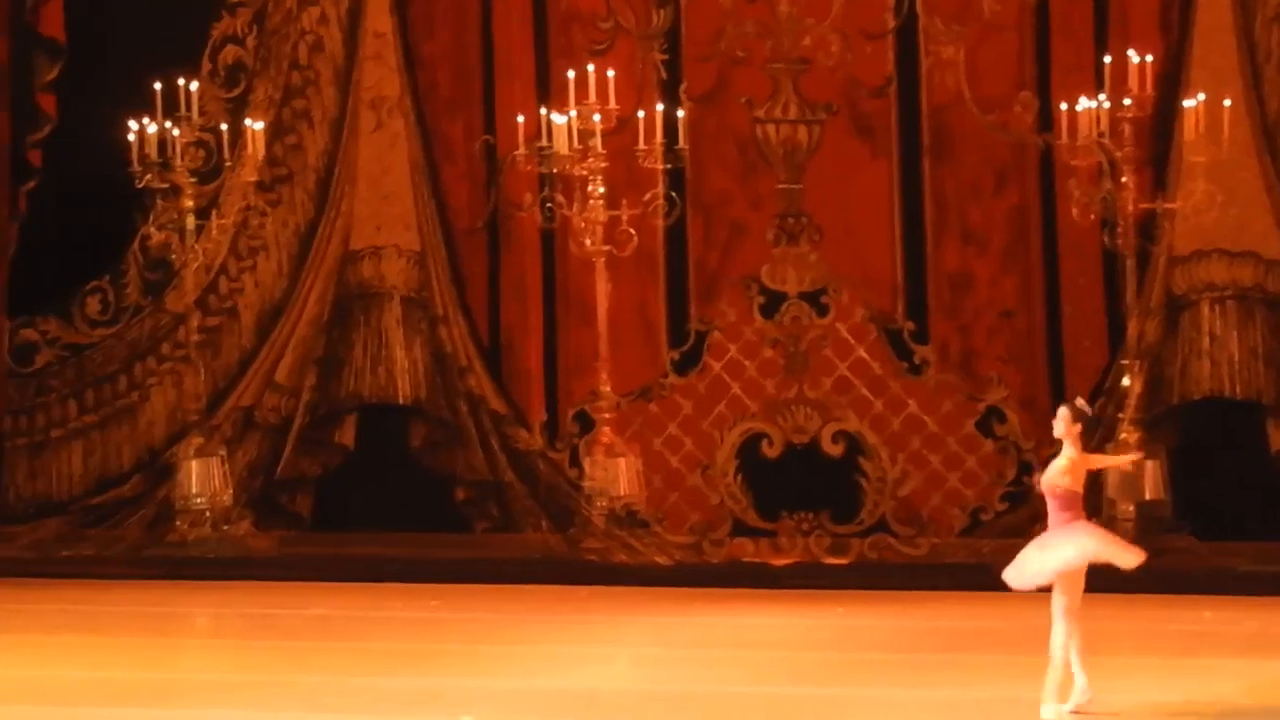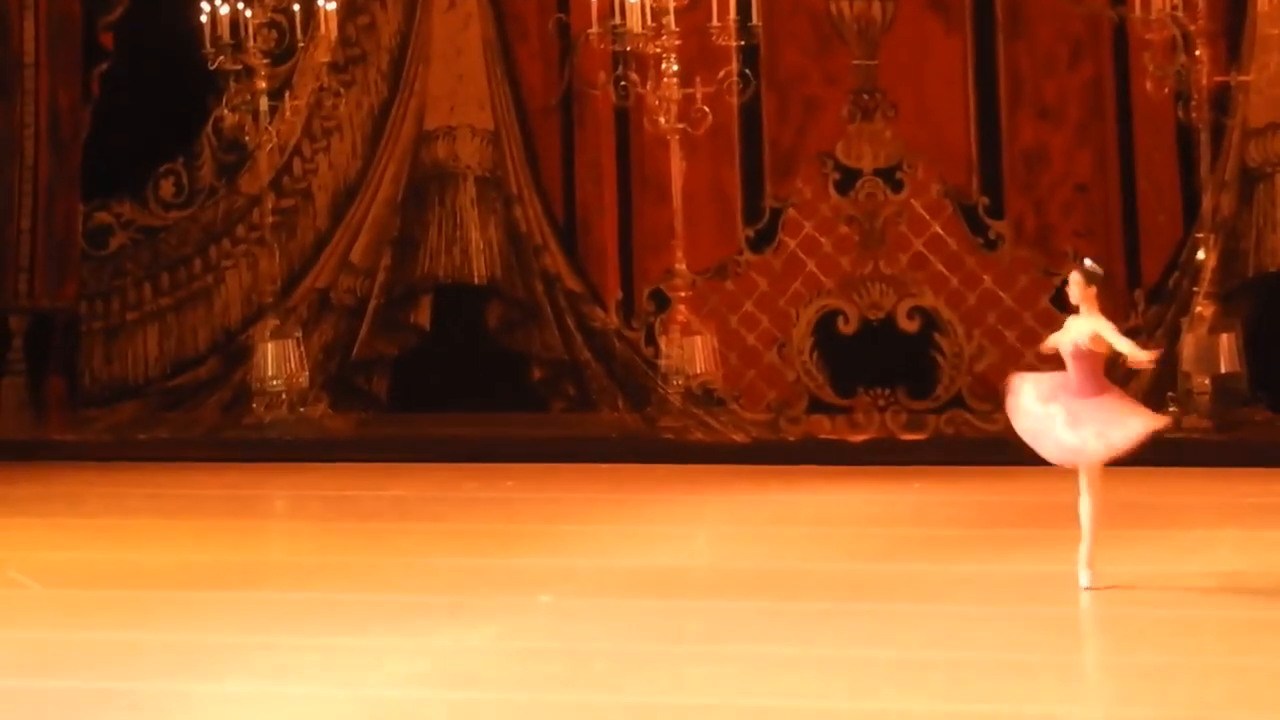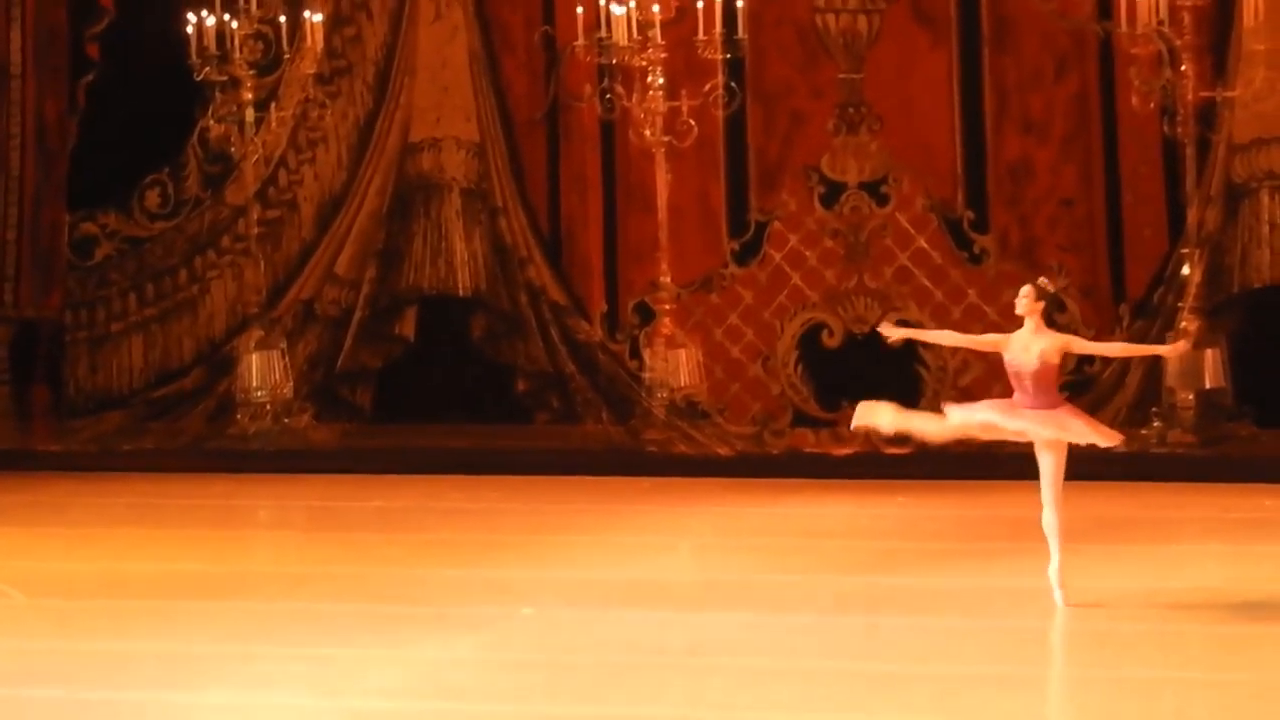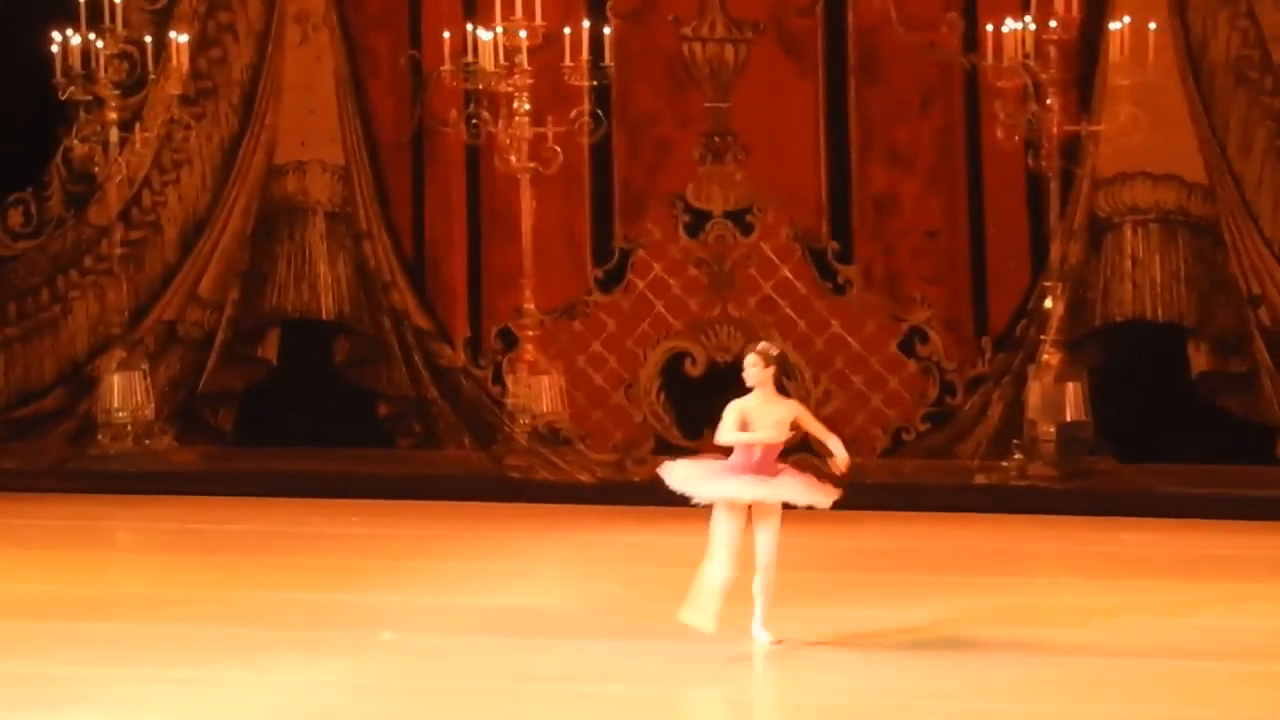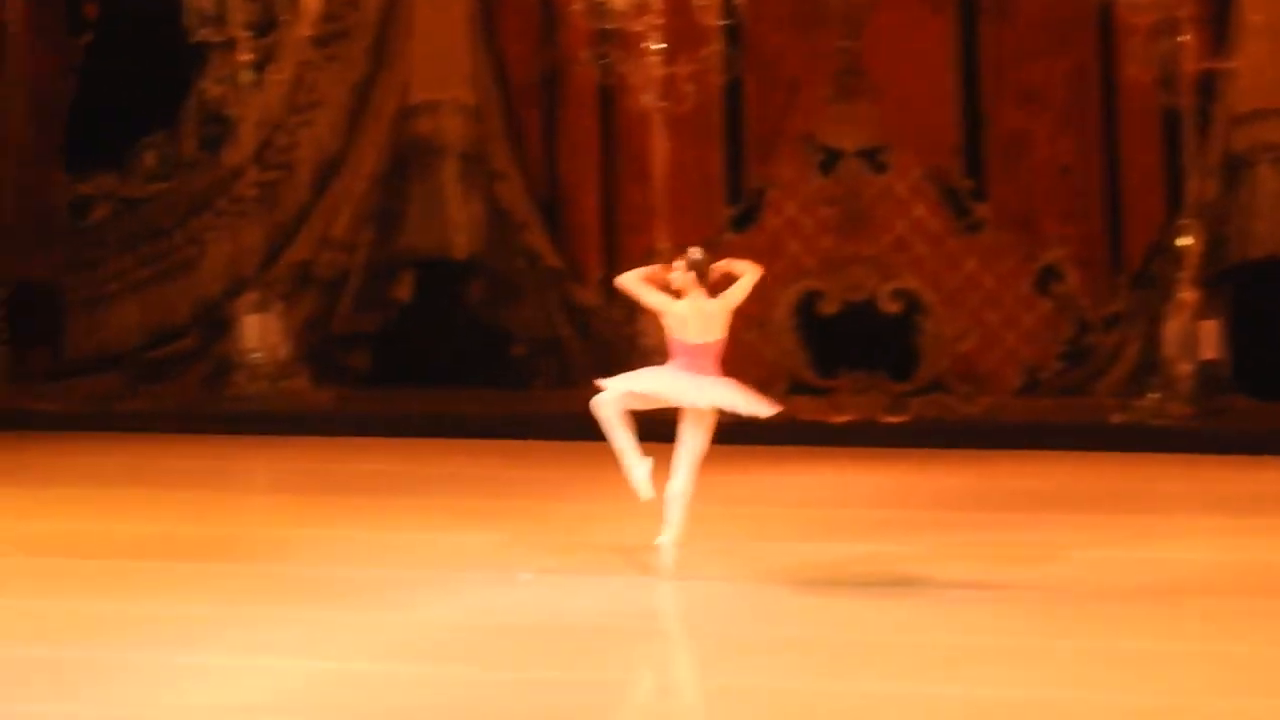
dt=1s
person 1, frame 1
left shoulder: (1070, 460)
right shoulder: (1072, 456)
left elbow: (1062, 473)
right elbow: (1103, 460)
right wrist: (1124, 459)
left hip: (1072, 538)
right hip: (1061, 542)
left knee: (1063, 614)
right knee: (1063, 616)
left ankle: (1052, 692)
right ankle: (1080, 685)
person 1, frame 2
left shoulder: (1100, 323)
right shoulder: (1072, 322)
left elbow: (1125, 344)
left wrist: (1139, 354)
right wrist: (1051, 341)
left hip: (1094, 405)
right hip: (1070, 396)
left knee: (1088, 485)
left ankle: (1086, 560)
person 1, frame 3
left shoulder: (1058, 341)
right shoulder: (1004, 341)
left elbow: (1107, 347)
right elbow: (960, 339)
left wrist: (1158, 349)
right wrist: (907, 332)
left hip: (1052, 418)
right hip: (1016, 414)
left knee: (1051, 499)
right knee: (953, 426)
left ankle: (1056, 568)
right ankle: (893, 417)
person 1, frame 4
left shoulder: (791, 407)
right shoulder: (738, 407)
left elbow: (827, 435)
right elbow: (722, 437)
left wrist: (839, 452)
right wrist: (767, 435)
left hip: (767, 486)
right hip: (733, 482)
left knee: (766, 560)
right knee: (724, 553)
left ankle: (759, 623)
right ankle: (702, 608)
person 1, frame 5
left shoulder: (674, 308)
right shoulder: (722, 306)
left elbow: (625, 280)
right elbow: (755, 271)
left wrist: (655, 271)
right wrist: (723, 266)
left hip: (677, 383)
right hip: (707, 389)
left knee: (604, 403)
right knee: (686, 467)
left ankle: (636, 464)
right ankle: (671, 534)
